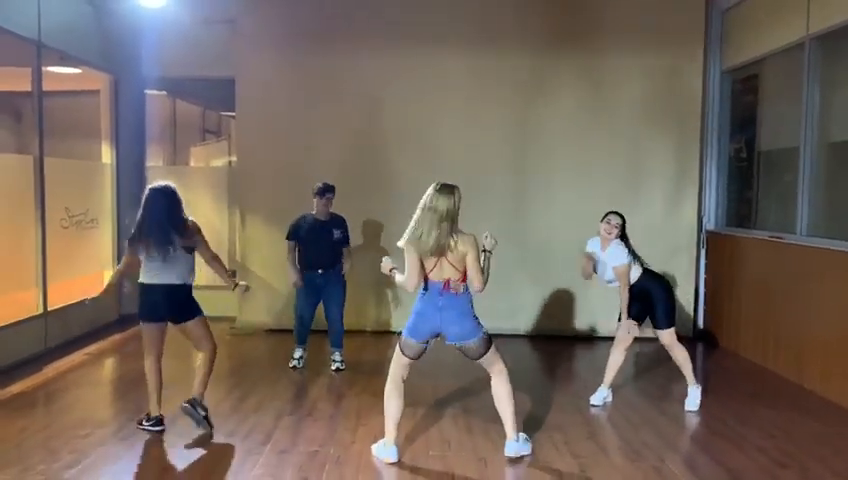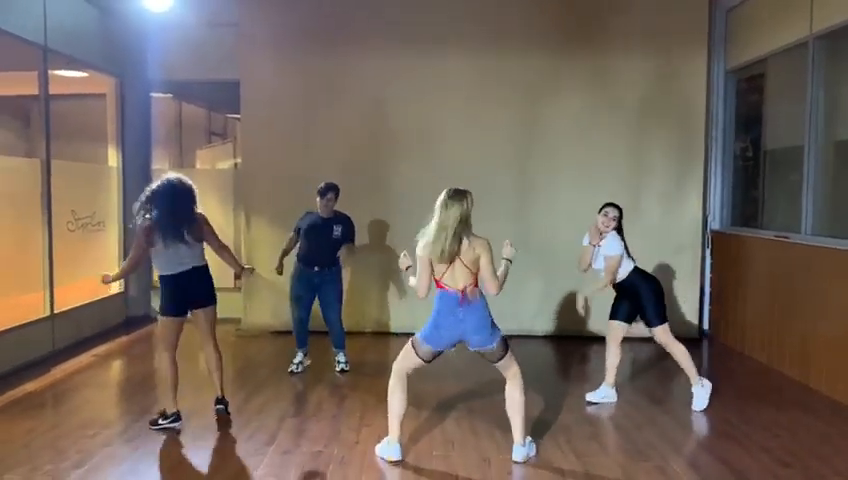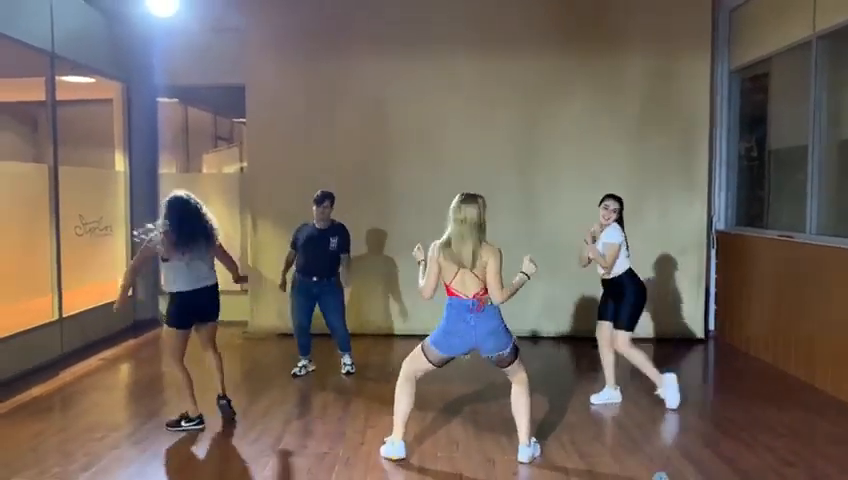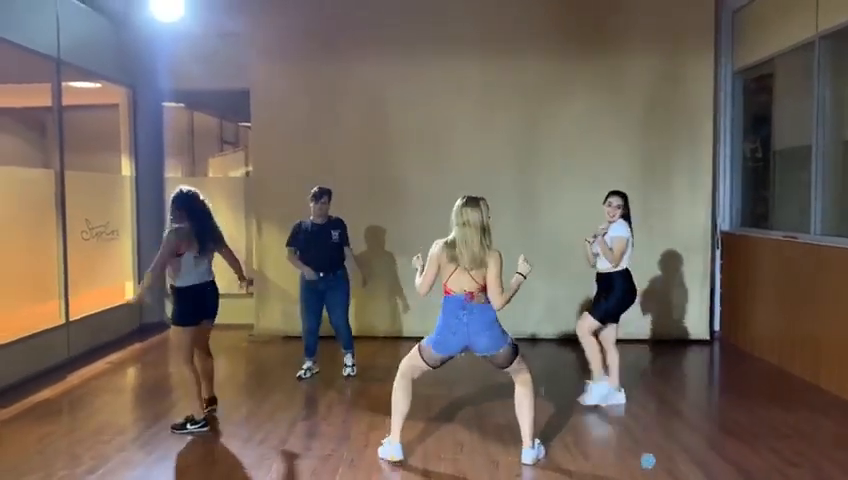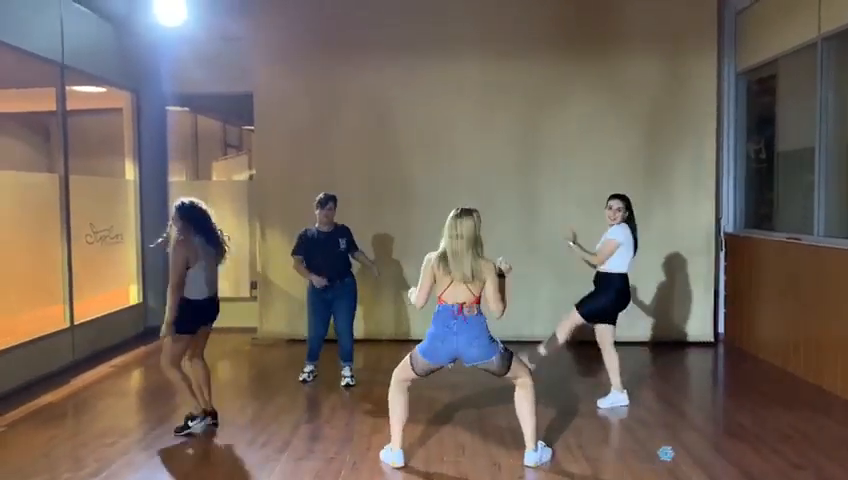
dt=0.2s
person 1, frame 1
left shoulder: (416, 239)
right shoulder: (467, 241)
left elbow: (411, 284)
right elbow: (478, 285)
left wrist: (391, 270)
right wrist: (486, 252)
left hip: (426, 310)
right hip: (459, 313)
left knee: (396, 376)
right knee: (498, 371)
left ankle: (388, 446)
right ankle: (513, 441)
person 1, frame 2
left shoulder: (428, 244)
right shoulder: (480, 244)
left elbow: (422, 290)
right elbow: (493, 289)
left wrist: (408, 268)
right wrist: (506, 260)
left hip: (444, 319)
right hip: (477, 319)
left knee: (399, 371)
right knee: (513, 374)
left ankle: (392, 445)
right ankle: (521, 445)
person 1, frame 3
left shoulder: (438, 248)
right shoulder: (490, 252)
left elbow: (426, 293)
right elbow: (498, 297)
left wrist: (422, 263)
right wrist: (525, 274)
left hip: (454, 325)
right hip: (490, 325)
left knee: (408, 373)
right knee: (519, 378)
left ankle: (396, 443)
right ankle: (526, 447)
person 1, frame 4
left shoulder: (440, 248)
right shoulder: (492, 255)
left elbow: (422, 290)
right elbow: (497, 302)
left wrist: (419, 268)
right wrist: (521, 275)
left hip: (450, 327)
right hip: (484, 326)
left knee: (405, 372)
right knee: (523, 377)
left ankle: (393, 445)
right ankle: (529, 448)
person 1, frame 5
left shoulder: (434, 260)
right shoulder: (487, 266)
left elbow: (419, 302)
right elbow: (497, 311)
left wrist: (411, 291)
right wrist: (500, 276)
left hip: (441, 335)
right hip: (474, 336)
left knee: (399, 380)
right knee: (523, 379)
left ankle: (395, 451)
right ankle: (533, 451)
person 2, frame 1
left shoulder: (139, 235)
right shoulder: (188, 227)
left elbow: (124, 269)
right elbow: (211, 258)
left wrist: (103, 291)
right wrist: (234, 283)
left hip: (149, 297)
right hip: (179, 297)
left knee: (152, 356)
right knee: (207, 348)
left ankle: (154, 416)
right ankle: (196, 400)
person 2, frame 2
left shoulder: (149, 226)
right shoulder: (197, 220)
left elbow: (133, 263)
right elbow: (219, 247)
left wrist: (113, 278)
right wrist: (240, 269)
left hip: (172, 288)
right hip: (200, 282)
left knee: (166, 351)
right knee: (209, 343)
left ankle: (171, 412)
right ankle: (220, 399)
person 2, frame 3
left shoulder: (162, 239)
right shoulder: (206, 233)
left elbow: (133, 269)
right elbow: (226, 259)
left wrist: (122, 297)
right wrist: (238, 277)
left hip: (182, 302)
right hip: (208, 297)
left knee: (174, 360)
right knee: (210, 347)
left ankle: (193, 414)
right ankle: (223, 396)
person 2, frame 4
left shoulder: (176, 234)
right shoulder: (209, 232)
left elbow: (157, 268)
right elbow: (229, 256)
left wrist: (140, 292)
right wrist: (242, 277)
left hip: (187, 299)
right hip: (209, 294)
left knee: (185, 360)
right knee: (201, 348)
left ankle: (199, 417)
right ankle: (209, 398)
person 2, frame 5
left shoulder: (182, 245)
right shoulder: (209, 242)
left elbow: (175, 285)
left wrist: (168, 321)
left hip: (191, 308)
right hip: (210, 304)
left knee: (169, 363)
right knee: (196, 357)
left ankle: (198, 412)
right ankle: (208, 411)
person 3, frame 1
left shoulder: (618, 251)
right shoulder: (593, 244)
left elbow: (624, 287)
right elbow: (587, 275)
left wrist: (625, 317)
right wrist: (586, 262)
left hip: (655, 290)
right hip: (635, 295)
left knee: (669, 342)
right knee: (620, 341)
left ankle: (693, 388)
right ankle: (604, 390)
person 3, frame 2
left shoulder: (613, 242)
right shoulder: (591, 236)
left elbow: (607, 279)
right elbow: (583, 267)
left wrist: (585, 294)
right wrist: (592, 243)
left hip: (644, 288)
right hip: (625, 293)
left knee: (664, 339)
right knee: (612, 338)
left ankle: (699, 384)
right ankle: (608, 389)
person 3, frame 3
left shoulder: (614, 231)
right shoulder: (597, 231)
left elbow: (607, 265)
right elbow: (583, 263)
left wrist: (591, 247)
right wrist: (589, 242)
left hip: (629, 289)
right hip: (611, 289)
left knee: (621, 345)
right knee: (603, 338)
left ankle: (663, 381)
right ankle: (611, 390)
person 3, frame 4
left shoulder: (621, 228)
right shoulder: (602, 227)
left elbow: (613, 260)
right elbow: (592, 262)
left wrist: (600, 239)
right wrist: (590, 242)
left hip: (619, 287)
right hip: (605, 286)
left knee: (583, 328)
right knee: (607, 340)
left ankle: (599, 381)
right ankle: (614, 390)
person 3, frame 5
left shoulder: (619, 231)
right shoulder: (614, 231)
left elbow: (596, 260)
right elbow: (596, 263)
left wrist: (573, 244)
right wrist: (577, 245)
left hip: (614, 289)
right hip: (608, 290)
left knee: (568, 322)
right knee: (605, 342)
left ankle: (534, 357)
right ankle: (618, 393)
person 4, frame 1
left shoulder: (339, 222)
right shoulder: (301, 222)
left elbow: (345, 246)
right elbow: (291, 248)
left wrist: (347, 260)
right wrist: (294, 271)
left hip: (334, 277)
right hip: (307, 277)
left knee: (335, 317)
right knee: (302, 316)
left ankle: (336, 354)
right ankle: (299, 351)
person 4, frame 2
left shoulder: (344, 221)
right shoulder: (306, 218)
left elbow: (350, 245)
right elbow: (293, 239)
left wrist: (346, 249)
right wrist: (281, 258)
left hip: (329, 275)
right hip: (303, 273)
left knee: (333, 317)
right knee: (299, 316)
left ankle: (340, 355)
right ankle: (301, 355)
person 4, frame 3
left shoulder: (340, 230)
right shoulder: (303, 229)
left elbow: (345, 257)
right elbow: (292, 253)
left wrist: (345, 273)
right wrist: (283, 275)
left hip: (329, 284)
right hip: (302, 284)
left knee: (337, 324)
right knee: (300, 324)
left ankle: (346, 357)
right ankle: (305, 361)
person 4, frame 4
left shoulder: (338, 224)
right shoulder: (300, 227)
left elbow: (347, 250)
right elbow: (290, 254)
left wrist: (357, 271)
right wrist: (304, 268)
left hip: (336, 280)
right hip: (311, 282)
left knee: (340, 321)
right knee: (310, 325)
left ankle: (349, 357)
right ankle: (310, 363)
person 4, frame 5
left shoulder: (343, 231)
right shoulder: (306, 236)
left elbow: (355, 252)
right elbow: (297, 263)
left wrist: (371, 265)
right wrist: (312, 277)
left hip: (344, 288)
right hip: (318, 290)
left knee: (344, 331)
right knee: (316, 332)
left ankle: (347, 370)
right ankle: (310, 367)
